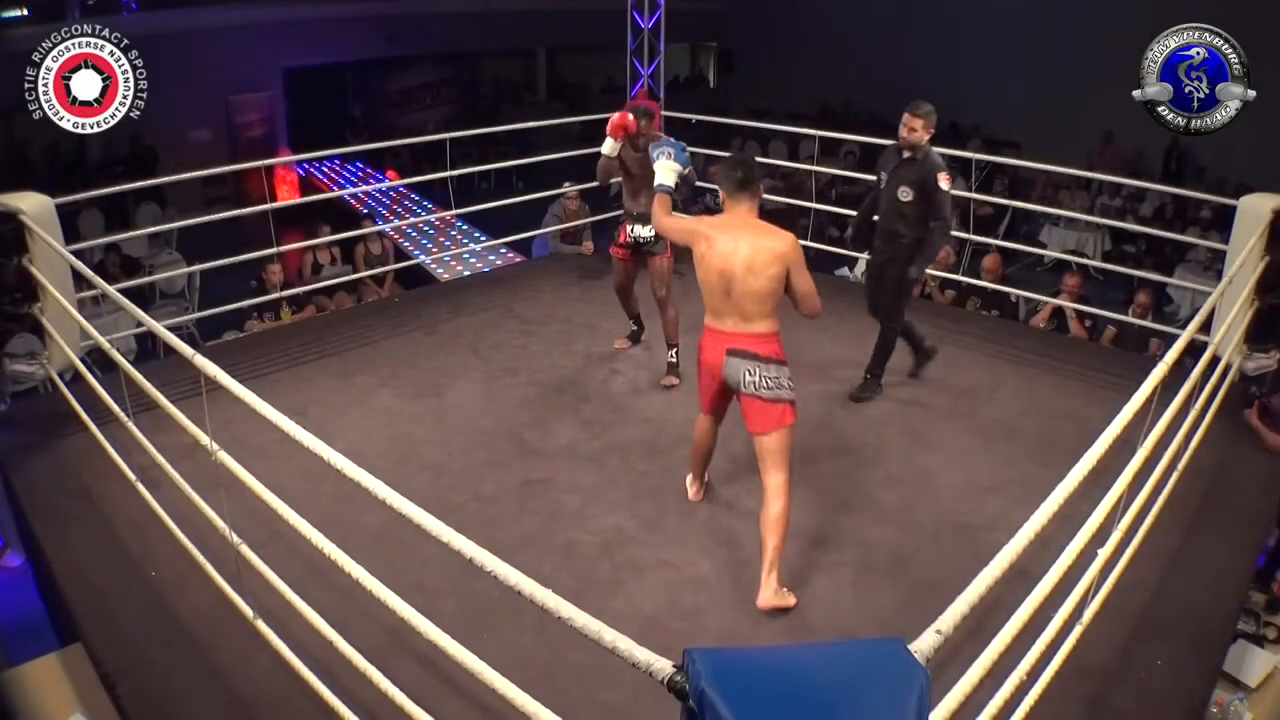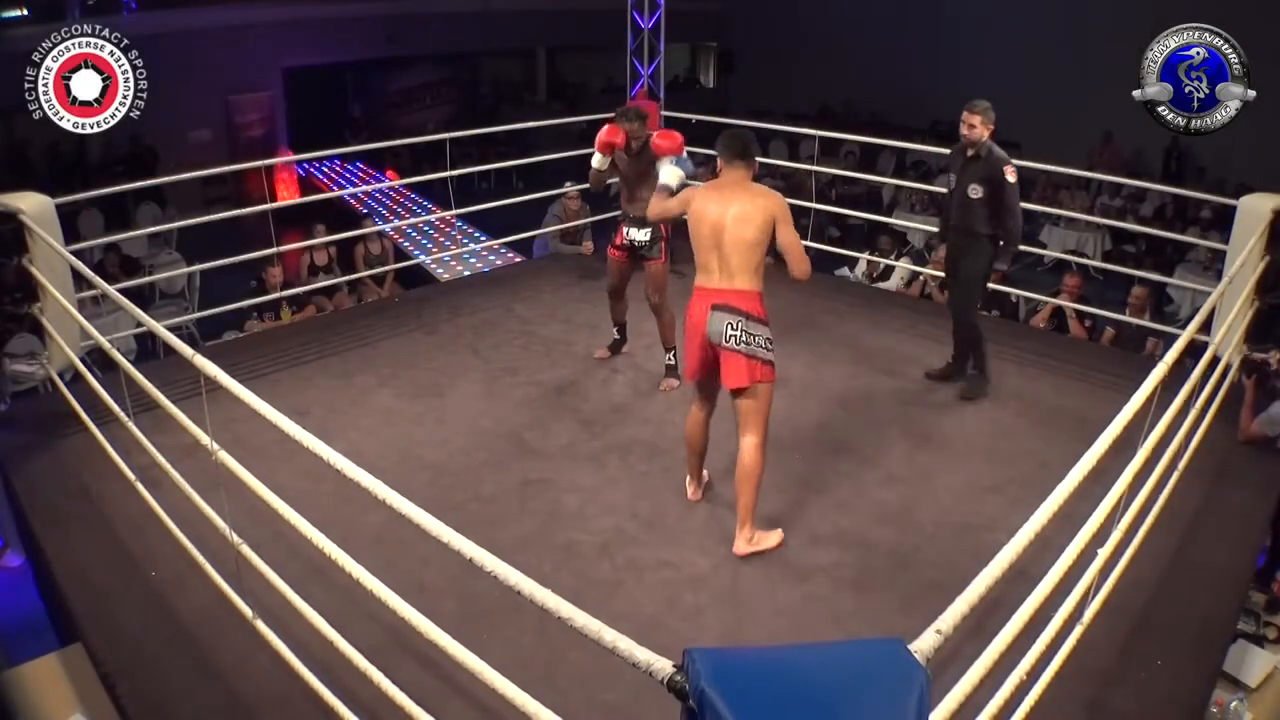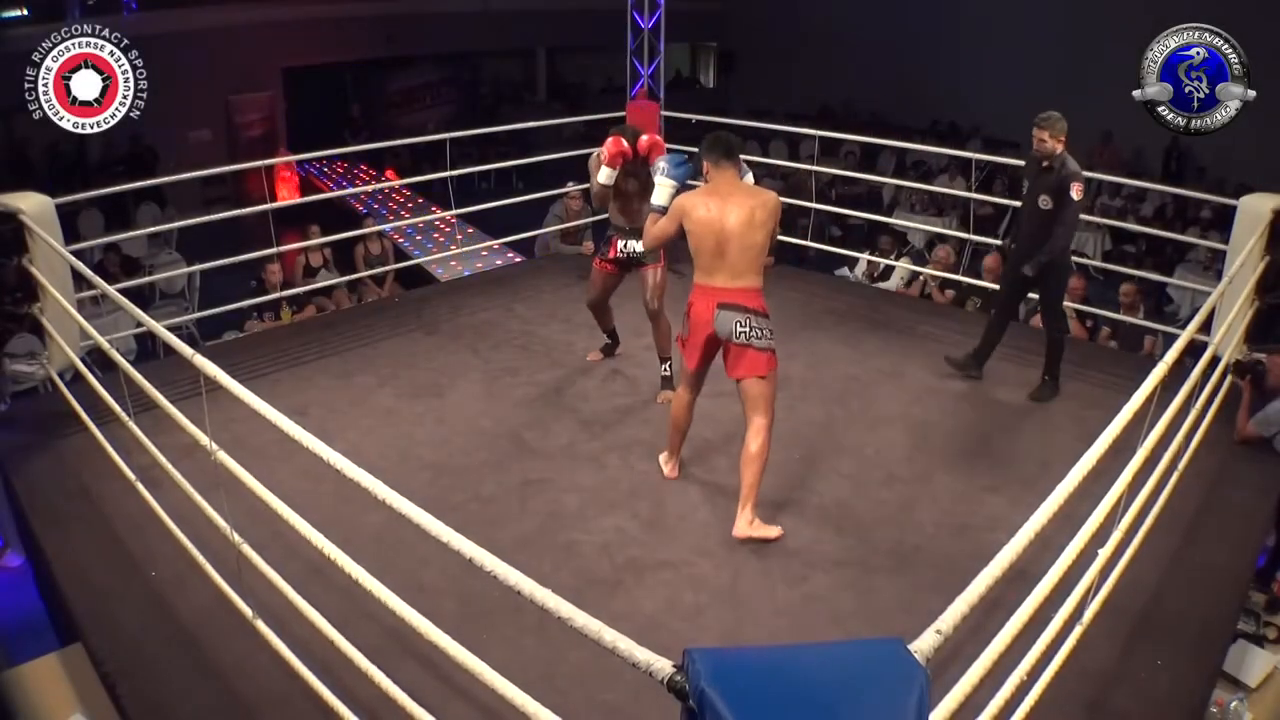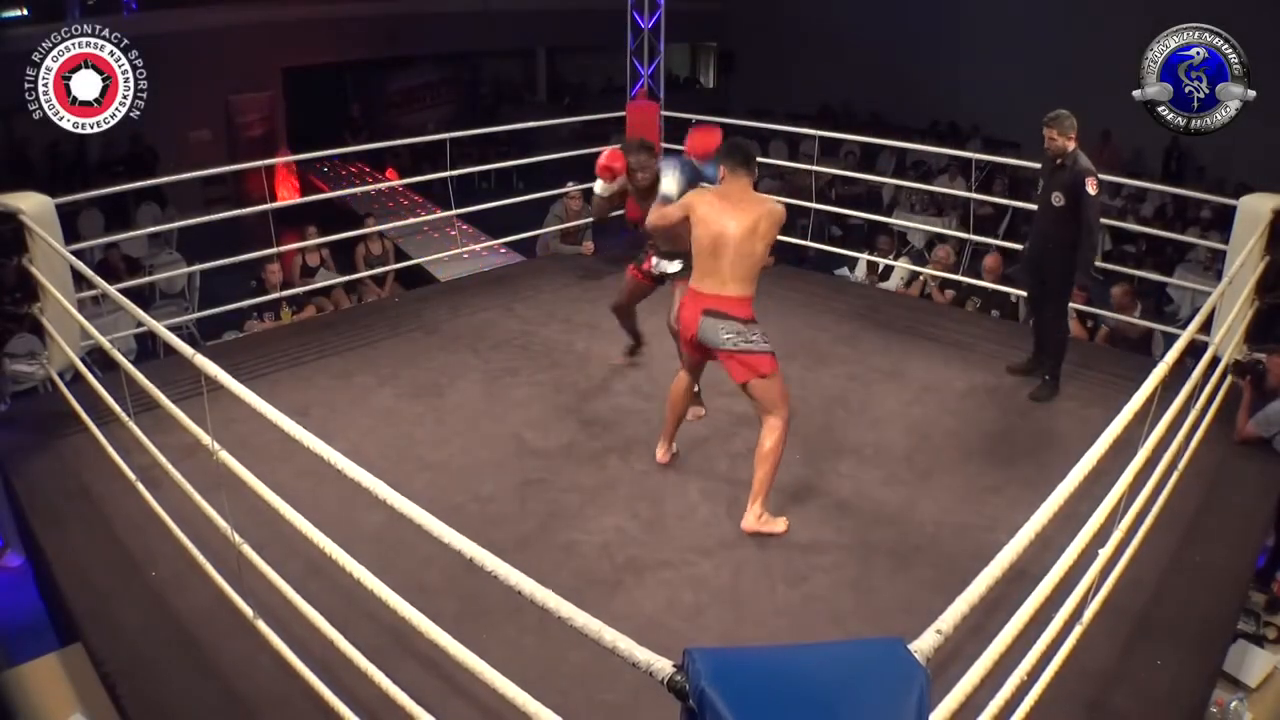
dt=0.5s
person 1, frame 1
left shoulder: (701, 232)
right shoulder: (783, 244)
left elbow: (659, 219)
right elbow: (811, 308)
left wrist: (664, 177)
left hip: (716, 349)
right hip: (762, 359)
left knee: (710, 414)
right knee: (776, 477)
left ankle: (696, 479)
right ankle: (769, 585)
person 1, frame 2
left shoulder: (695, 195)
right shoulder: (771, 202)
left elbow: (653, 212)
right elbow: (801, 271)
left wrist: (667, 177)
left hip: (700, 310)
right hip: (744, 316)
left knee: (702, 402)
right knee: (752, 432)
left ankle: (694, 481)
right ankle: (745, 534)
person 1, frame 3
left shoulder: (687, 202)
right shoulder: (769, 201)
left elbow: (649, 242)
left wrist: (661, 191)
left hip: (702, 307)
right hip: (747, 314)
left knee: (688, 387)
right knee: (759, 419)
left ankle: (671, 459)
right ankle: (746, 517)
person 1, frame 4
left shoulder: (698, 198)
right shoulder: (774, 212)
left elbow: (654, 221)
left wrist: (670, 186)
left hip: (693, 310)
right hip: (735, 322)
left knee: (688, 371)
right knee: (777, 415)
left ankle: (665, 445)
right ankle: (756, 512)
person 2, frame 1
left shoulder: (933, 168)
right shoulder: (891, 154)
left elbow: (941, 222)
left wrist: (919, 263)
right wrist: (859, 226)
left hip: (906, 251)
right hip: (881, 244)
left knee: (889, 316)
right knee: (876, 307)
left ankle: (873, 379)
right ankle: (921, 350)
person 2, frame 2
left shoulder: (999, 162)
right shoulder: (957, 154)
left elbow: (1012, 213)
left wrist: (1006, 254)
right wrist: (943, 232)
left hip: (980, 245)
right hip: (956, 241)
left knee: (964, 309)
right knee: (958, 306)
left ankle: (979, 373)
right ankle: (958, 365)
person 2, frame 3
left shoulder: (1070, 175)
right shoulder: (1034, 162)
left elbow: (1066, 227)
left wrist: (1038, 262)
right wrist: (1013, 239)
left hip: (1052, 258)
right hip: (1024, 249)
left knee: (1052, 318)
right knee: (1004, 305)
left ankle: (1051, 379)
right ankle: (976, 360)
person 2, frame 4
left shoulder: (1083, 173)
right shoulder: (1050, 161)
left elbow: (1091, 226)
left wrist: (1084, 270)
left hip: (1062, 255)
right hip: (1038, 248)
left knee: (1056, 316)
right knee: (1037, 307)
left ankle: (1051, 378)
right ankle: (1039, 359)
person 3, frame 1
right shoulder: (621, 146)
left elbow: (689, 183)
right elbow: (603, 177)
right wrist: (612, 140)
left hip: (657, 227)
right hip: (629, 223)
left knee: (662, 295)
right knee: (621, 286)
left ankle: (673, 363)
right ankle: (636, 330)
person 3, frame 2
left shoulder: (658, 148)
right shoulder: (615, 148)
right elbow: (595, 185)
left wrist: (676, 156)
right wrist: (601, 153)
left hip: (654, 229)
right hip: (626, 226)
left knee: (656, 300)
right knee: (614, 289)
left ankle: (671, 364)
right ankle: (619, 340)
person 3, frame 3
left shoulder: (650, 161)
right shoulder: (598, 160)
right elbow: (598, 202)
right wrist: (609, 167)
right hip: (617, 238)
left knee: (654, 308)
right knee: (595, 301)
left ankle: (666, 376)
right ankle: (612, 343)
person 3, frame 4
right shoulder: (626, 184)
right elbow: (598, 214)
right wrist: (604, 181)
left hip: (683, 259)
right hip: (654, 254)
left knee: (676, 326)
right knee: (620, 305)
left ankle: (695, 392)
right ankle: (636, 342)
